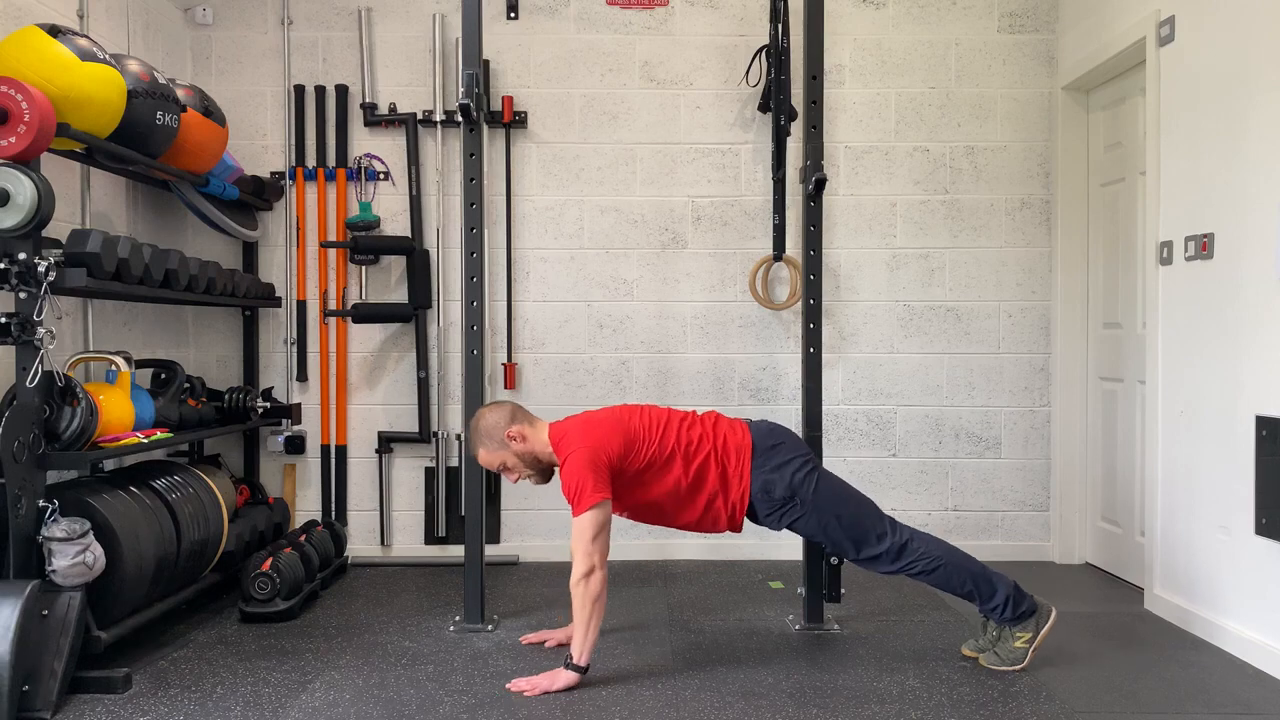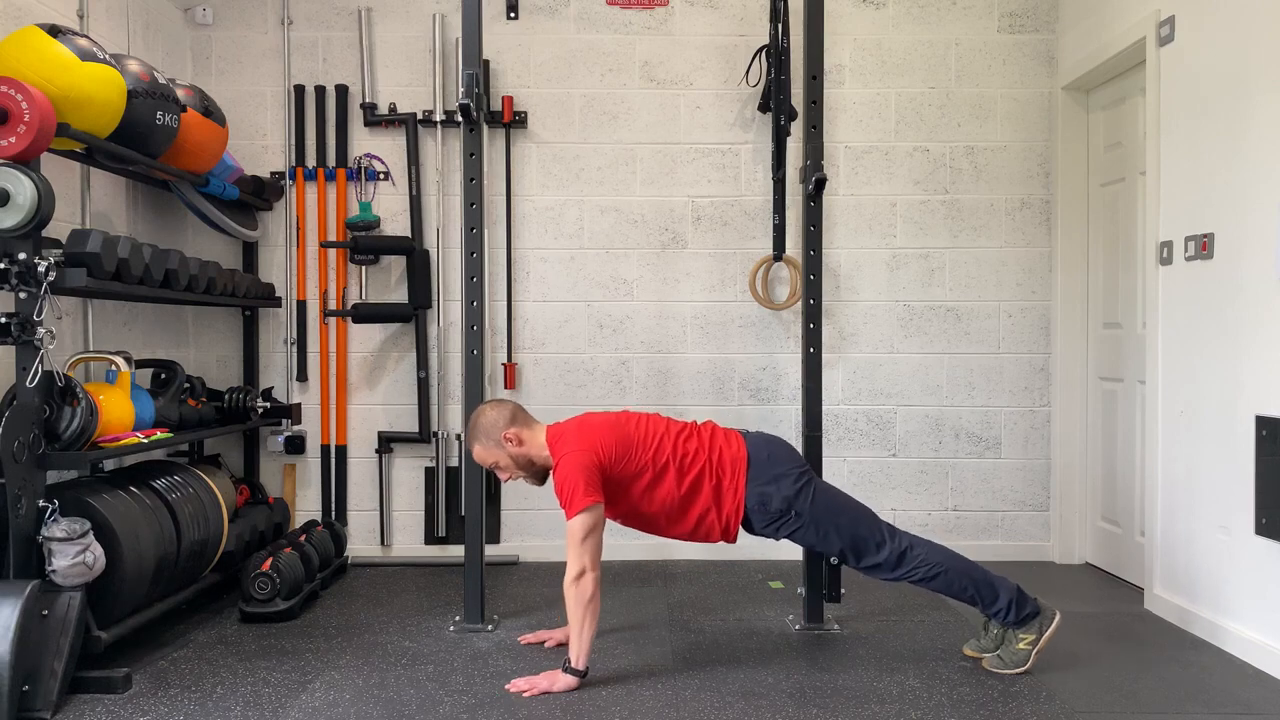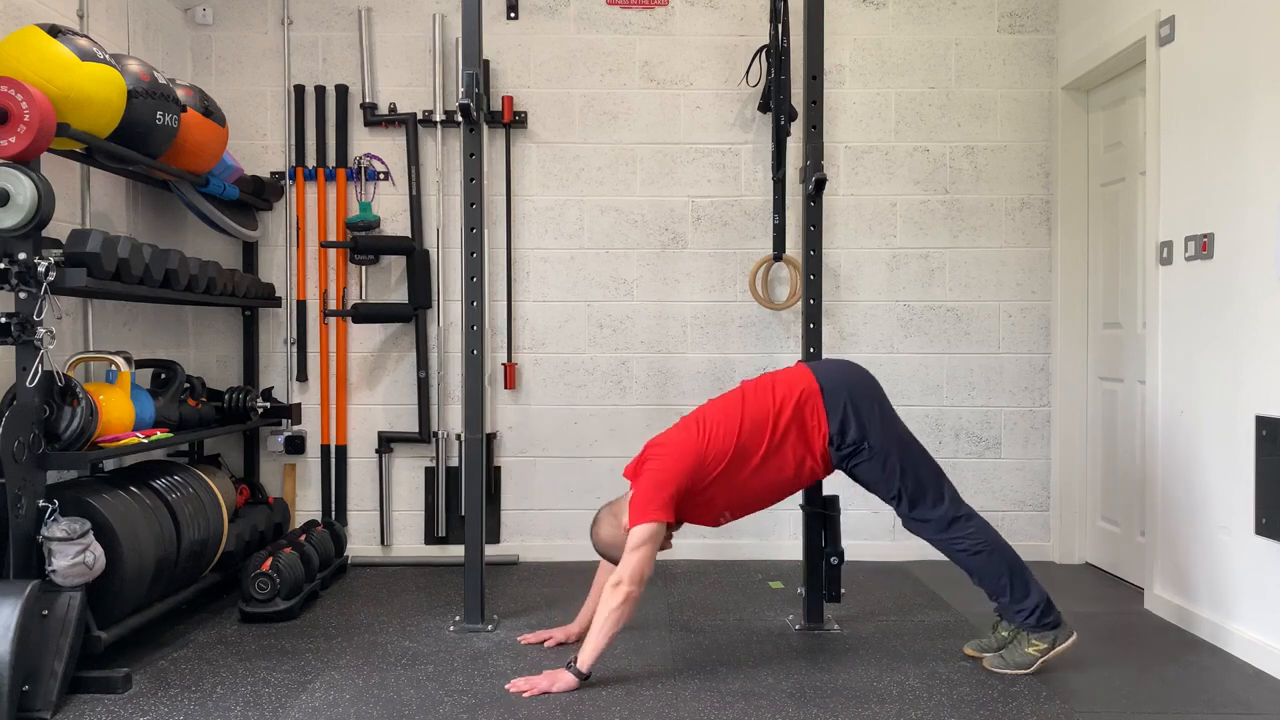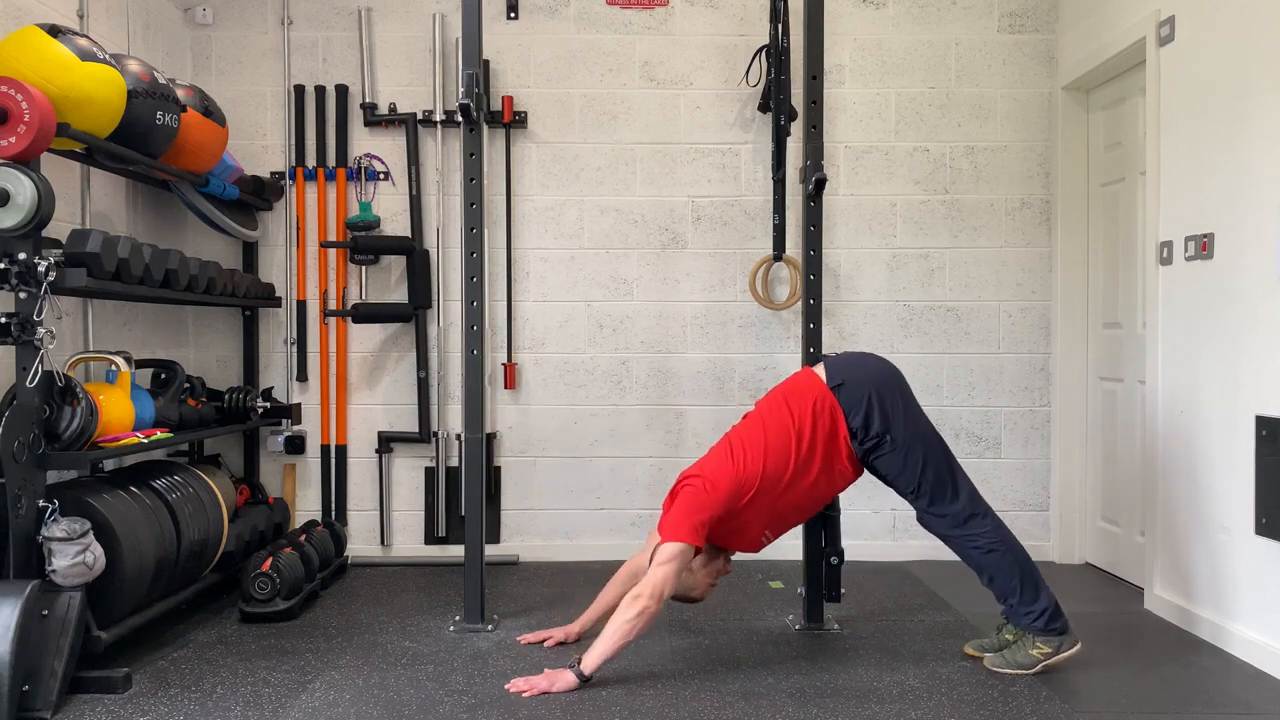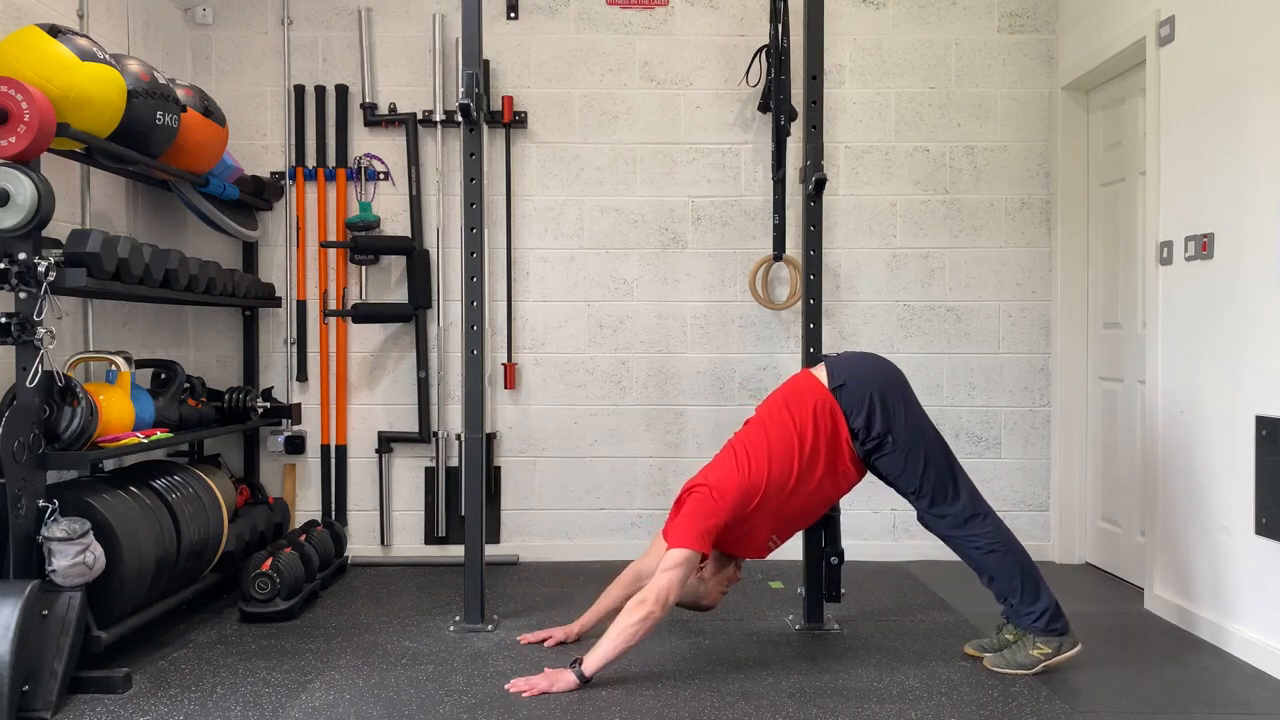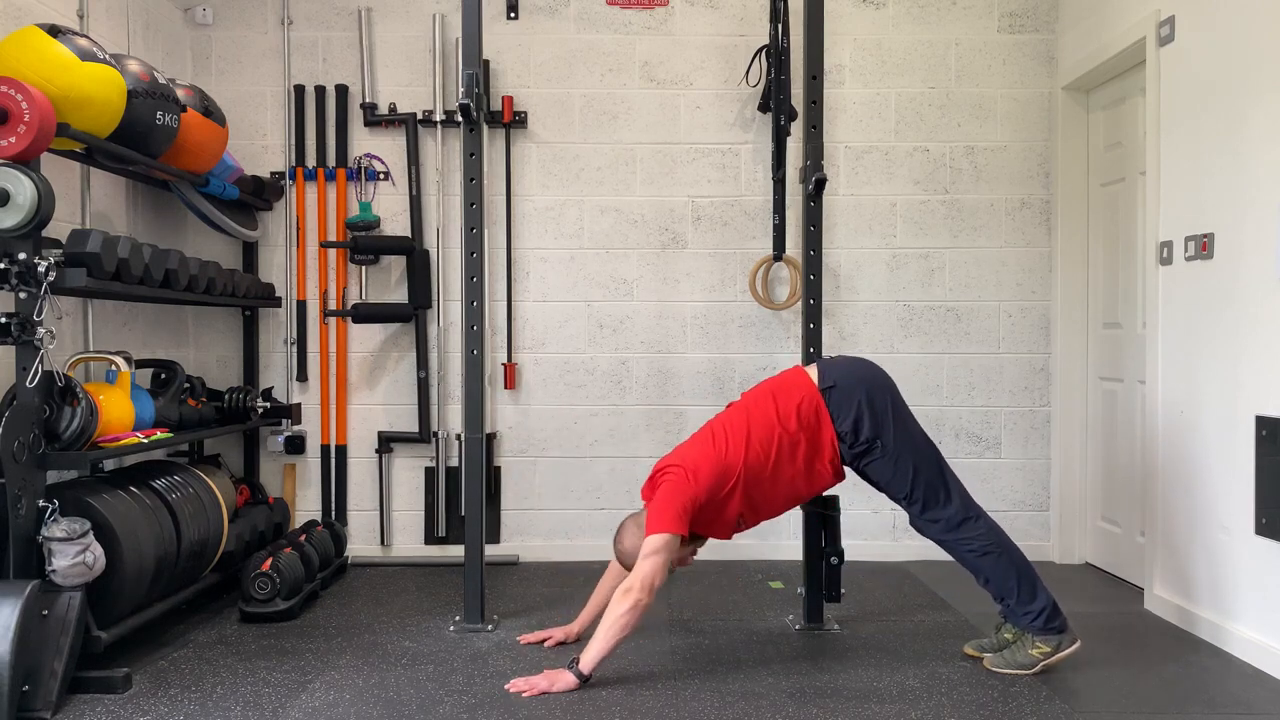
dt=0.7s
person 1, frame 1
left shoulder: (579, 455)
right shoulder: (578, 439)
left elbow: (590, 567)
right elbow: (592, 557)
left wrist: (574, 667)
right wrist: (578, 627)
left hip: (762, 471)
right hip: (751, 461)
left knee: (882, 544)
right knee: (875, 543)
left ankle: (1019, 611)
right ankle: (1001, 608)
person 1, frame 2
left shoulder: (571, 458)
right shoulder: (576, 441)
left elbow: (582, 571)
right elbow: (586, 567)
left wrist: (574, 669)
right wrist: (573, 627)
left hip: (758, 486)
right hip: (749, 473)
left knee: (881, 552)
right knee: (878, 549)
left ankle: (1022, 615)
right ankle: (1004, 614)
person 1, frame 3
left shoulder: (660, 480)
right shoulder: (657, 477)
left elbow: (626, 585)
right elbow: (618, 562)
left wrist: (576, 671)
right wrist: (576, 626)
left hip: (834, 409)
right hip: (826, 403)
left knee: (937, 515)
right knee: (931, 515)
left ankle: (1041, 624)
right ankle: (1017, 617)
person 1, frame 4
left shoulder: (698, 505)
right shoulder: (695, 505)
left elbow: (646, 597)
right elbow: (638, 566)
left wrist: (578, 672)
right wrist: (576, 627)
left hip: (857, 400)
right hip: (849, 395)
left knee: (954, 512)
right knee: (947, 513)
left ankle: (1046, 629)
right ankle: (1024, 620)
person 1, frame 5
left shoulder: (705, 509)
right shoulder: (699, 509)
left elbow: (651, 602)
right elbow: (642, 569)
left wrist: (578, 672)
right wrist: (576, 626)
left hip: (858, 399)
right hip: (848, 398)
left knee: (956, 513)
right knee: (947, 513)
left ankle: (1046, 629)
right ankle: (1022, 621)
person 1, frame 6
left shoulder: (675, 491)
right shoulder: (674, 491)
left elbow: (637, 592)
right elbow: (624, 566)
left wrist: (577, 672)
right wrist: (575, 627)
left hip: (845, 405)
right hip: (838, 400)
left knee: (946, 516)
right knee: (938, 517)
left ankle: (1044, 628)
right ankle: (1022, 619)
